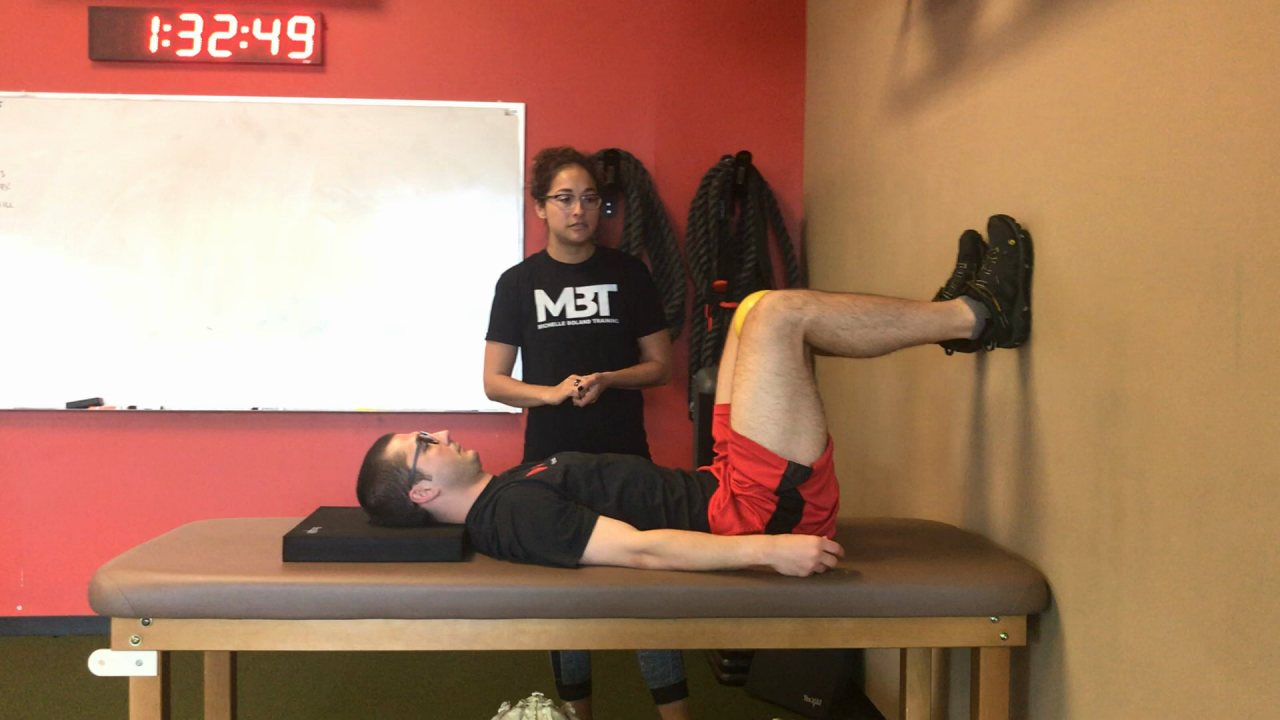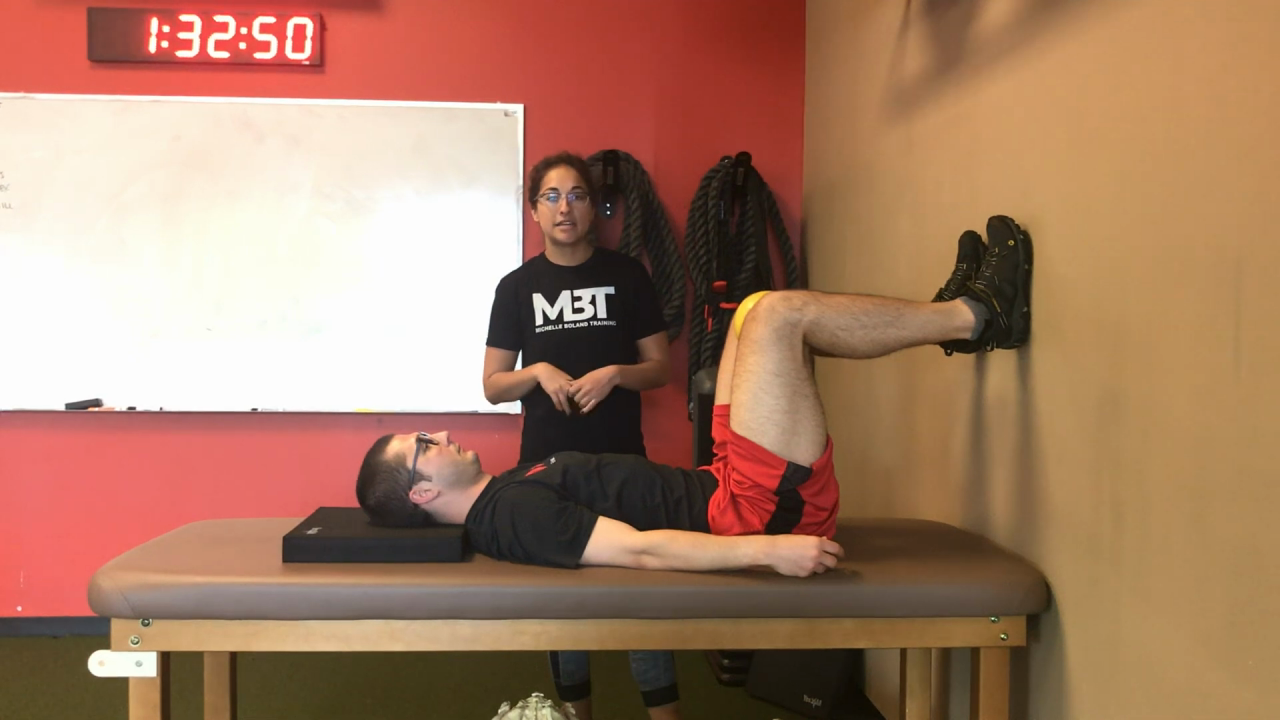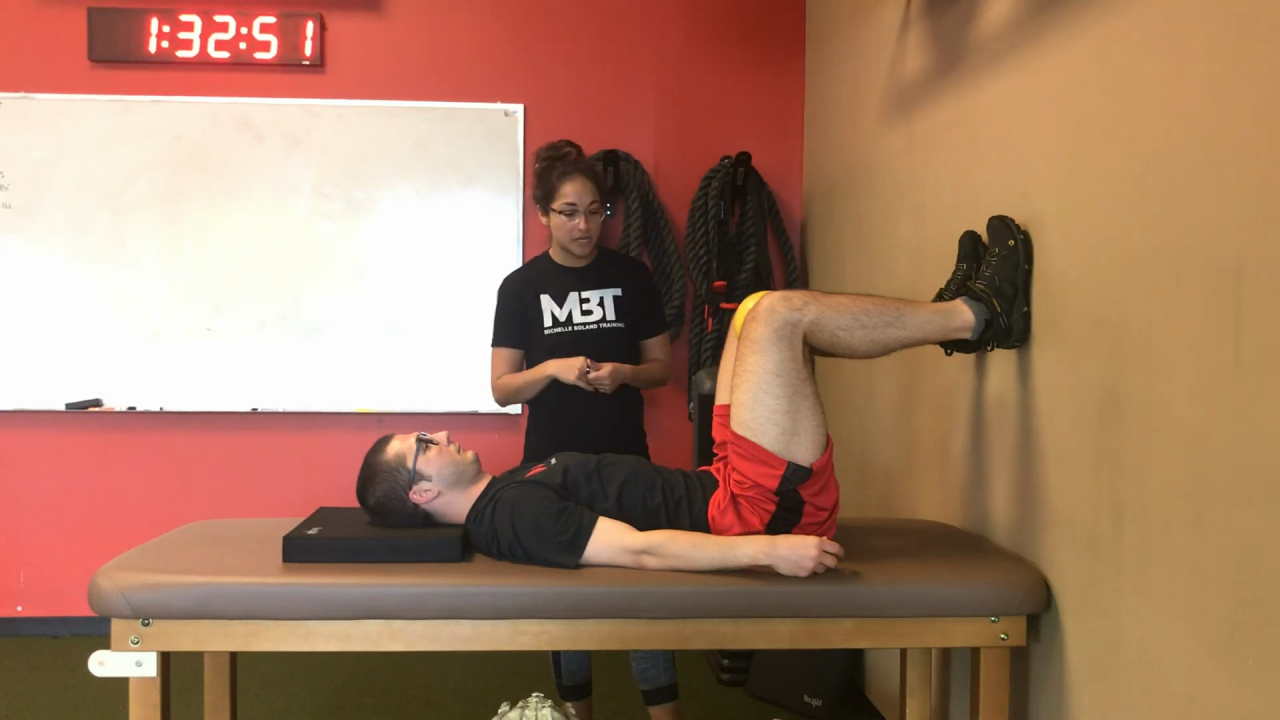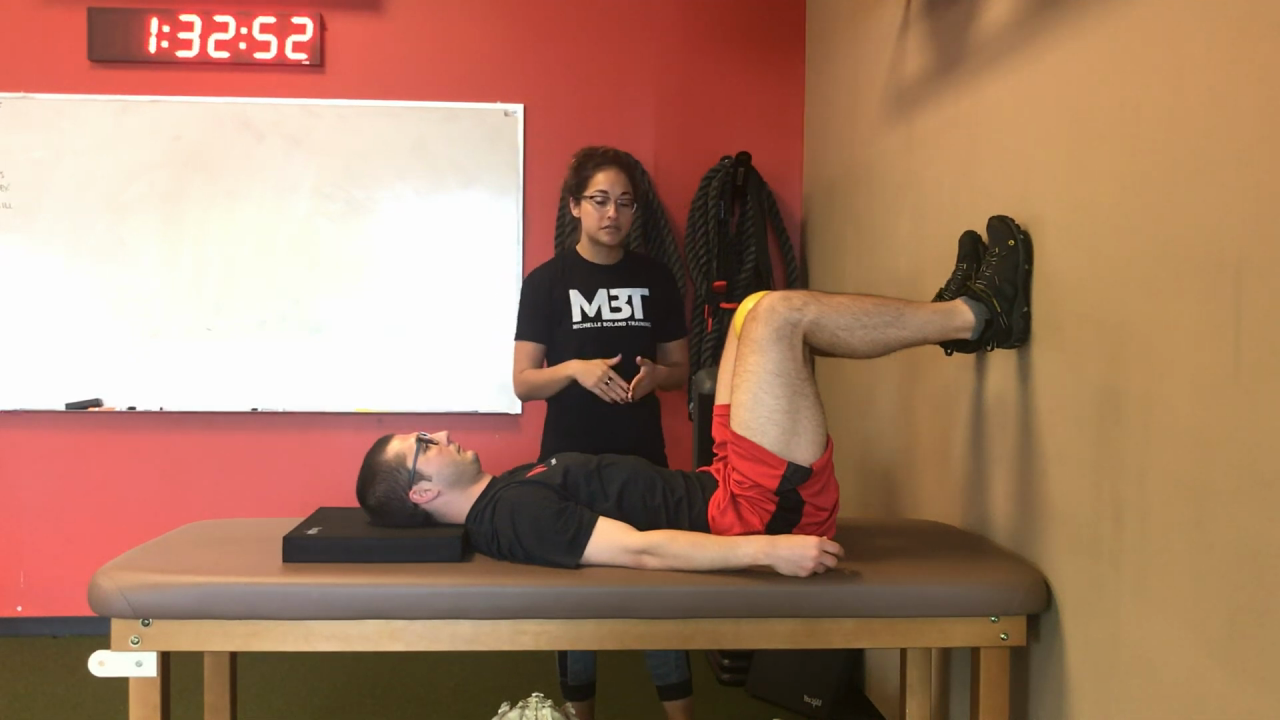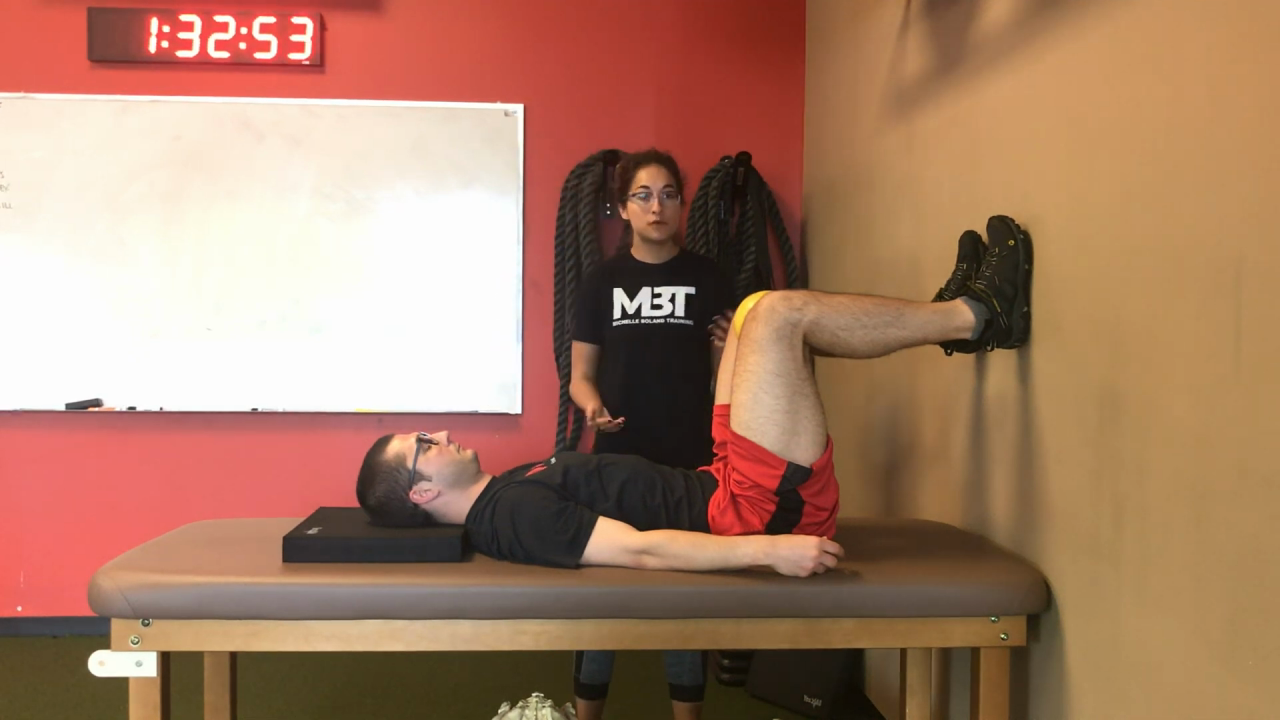
dt=1s
person 1, frame 1
left shoulder: (512, 500)
right shoulder: (512, 509)
right elbow: (638, 548)
right wrist: (777, 551)
left hip: (725, 496)
right hip: (754, 520)
left knee: (759, 317)
right knee: (775, 313)
left ankle: (960, 313)
right ankle: (976, 315)
person 1, frame 2
left shoulder: (506, 493)
right shoulder: (512, 517)
right elbow: (638, 550)
right wrist: (771, 551)
left hip: (719, 488)
right hip: (754, 511)
left knee: (761, 313)
right knee: (776, 315)
left ankle: (953, 316)
right ankle: (975, 316)
person 1, frame 3
left shoulder: (505, 493)
right shoulder: (509, 519)
right elbow: (637, 553)
right wrist: (772, 547)
left hip: (719, 491)
right hip: (750, 514)
left knee: (760, 315)
right knee: (775, 314)
left ankle: (957, 313)
right ankle: (977, 315)
person 1, frame 4
left shoulder: (509, 488)
right shoulder: (512, 518)
right elbow: (641, 548)
right wrist: (769, 548)
left hip: (736, 481)
right hip: (753, 507)
left knee: (766, 309)
right knee: (779, 312)
left ankle: (961, 308)
right ankle: (975, 313)
person 1, frame 5
left shoulder: (507, 492)
right shoulder: (512, 515)
right elbow: (639, 550)
right wrist: (769, 549)
left hip: (719, 487)
right hip: (753, 510)
left knee: (761, 313)
right knee: (778, 313)
left ankle: (956, 313)
right ankle: (976, 314)
person 2, frame 1
left shoulder: (629, 273)
right shoulder: (518, 283)
left elbow: (661, 366)
right elbow: (493, 381)
left wrist: (606, 380)
right wrist: (549, 392)
left hip: (624, 457)
right hip: (550, 460)
person 2, frame 2
left shoulder: (627, 274)
right shoulder: (517, 286)
left elbow: (660, 366)
right elbow: (492, 385)
left wrist: (613, 374)
right wrist: (538, 372)
left hip: (620, 459)
right hip: (548, 463)
person 2, frame 3
left shoulder: (632, 275)
right shoulder: (521, 287)
left elbow: (662, 366)
right elbow: (502, 388)
left wrist: (624, 372)
right wrist: (553, 368)
left hip: (625, 460)
right hip: (552, 465)
person 2, frame 4
left shoulder: (656, 278)
right shoulder: (547, 281)
left elbow: (680, 368)
right elbow: (524, 383)
left wrist: (654, 376)
right wrist: (575, 369)
left hip: (643, 460)
right hip: (571, 461)
person 2, frame 5
left shoulder: (709, 279)
right shoulder: (603, 280)
right elbow: (581, 375)
right wrist: (593, 407)
left hip: (691, 461)
right hip: (618, 460)
